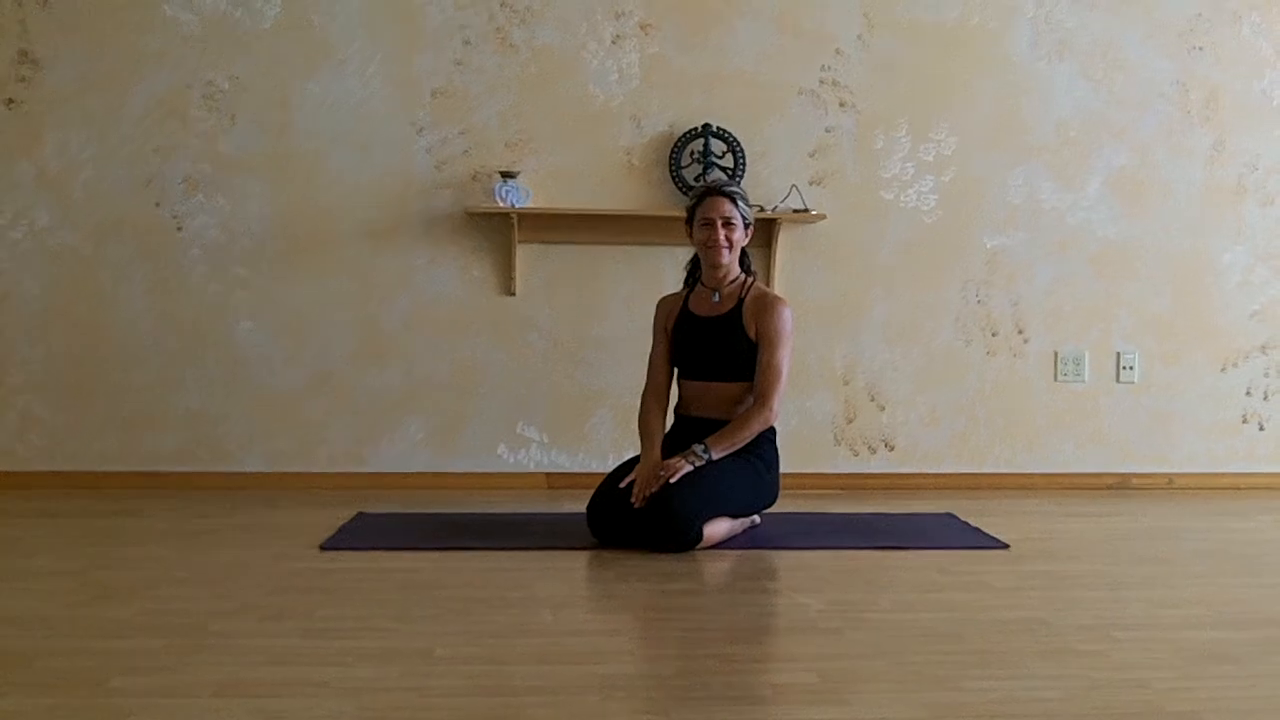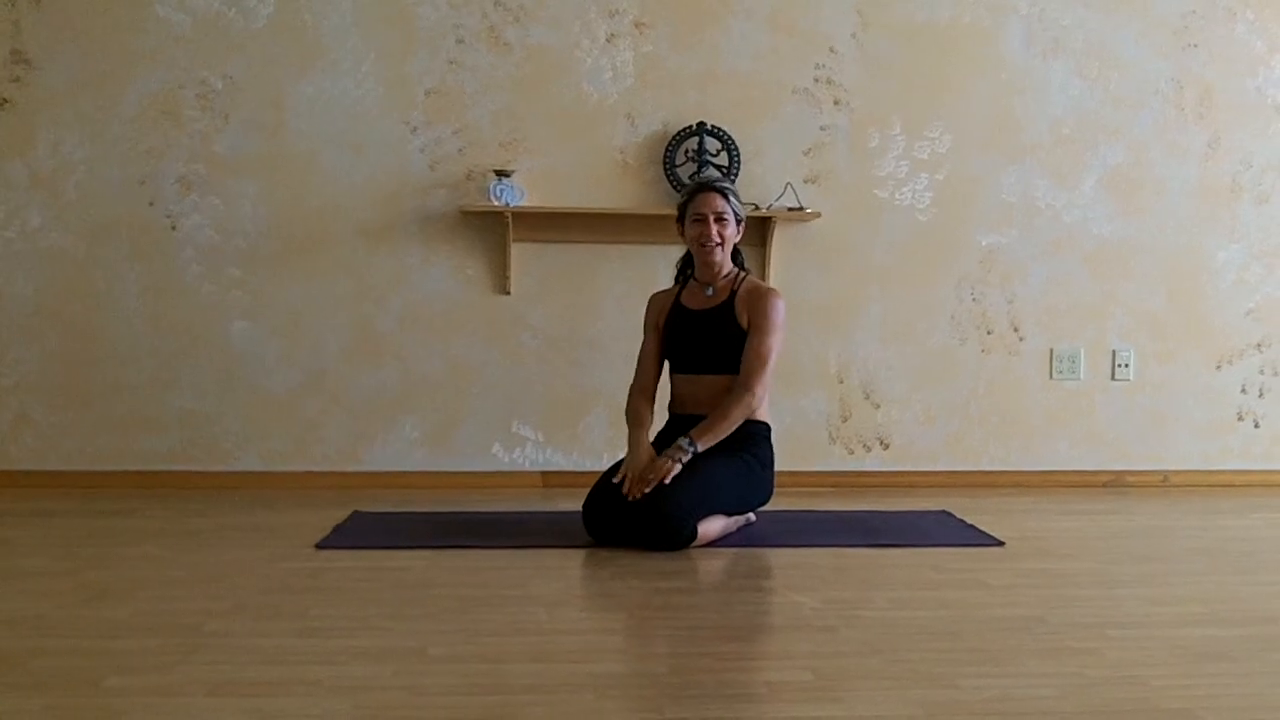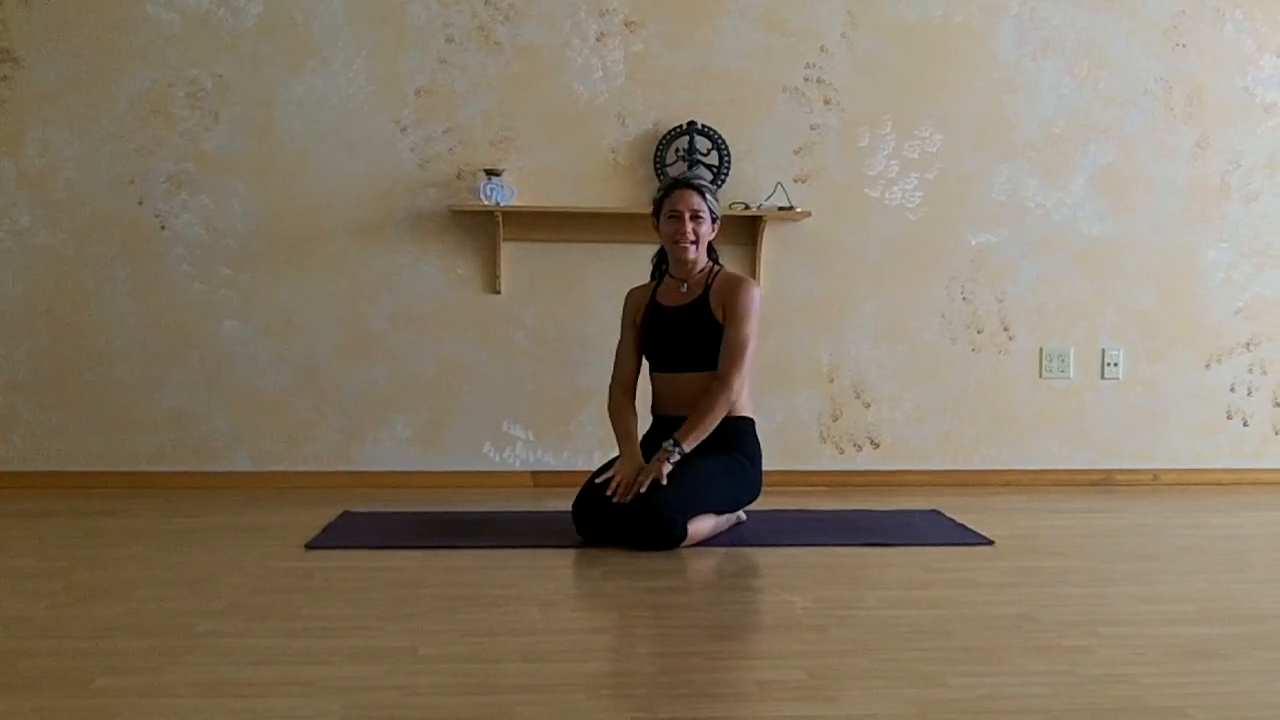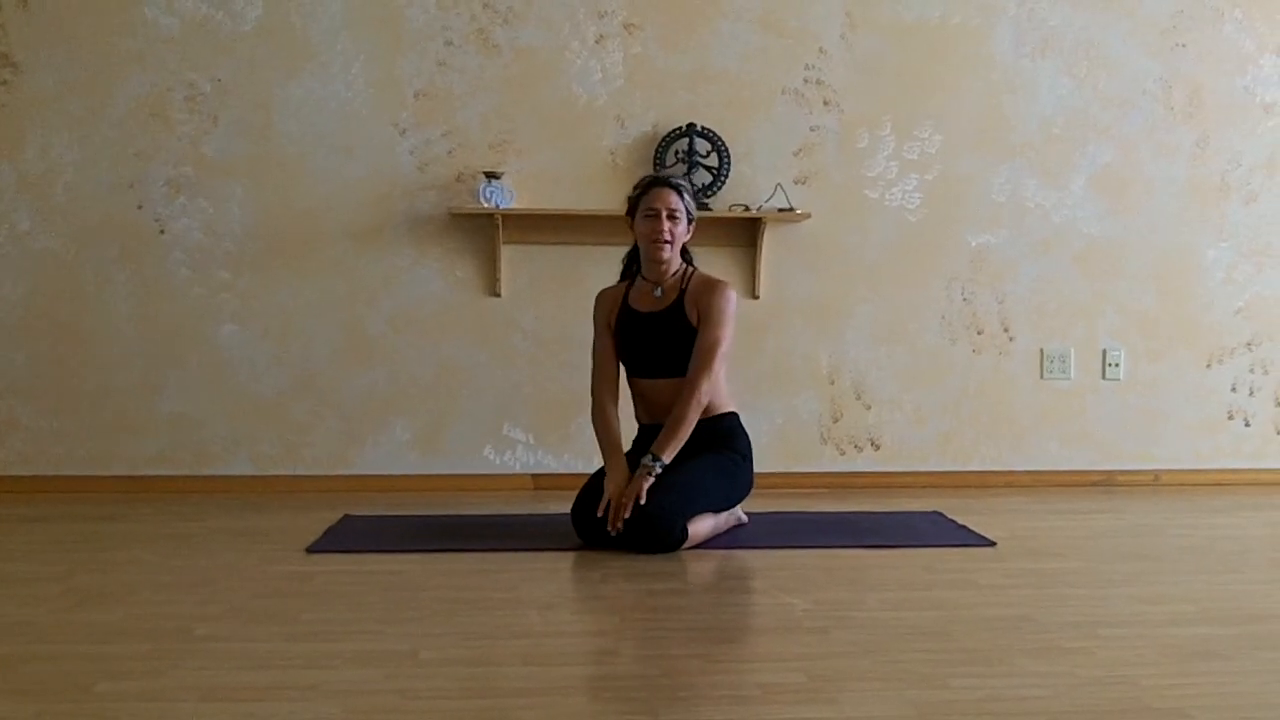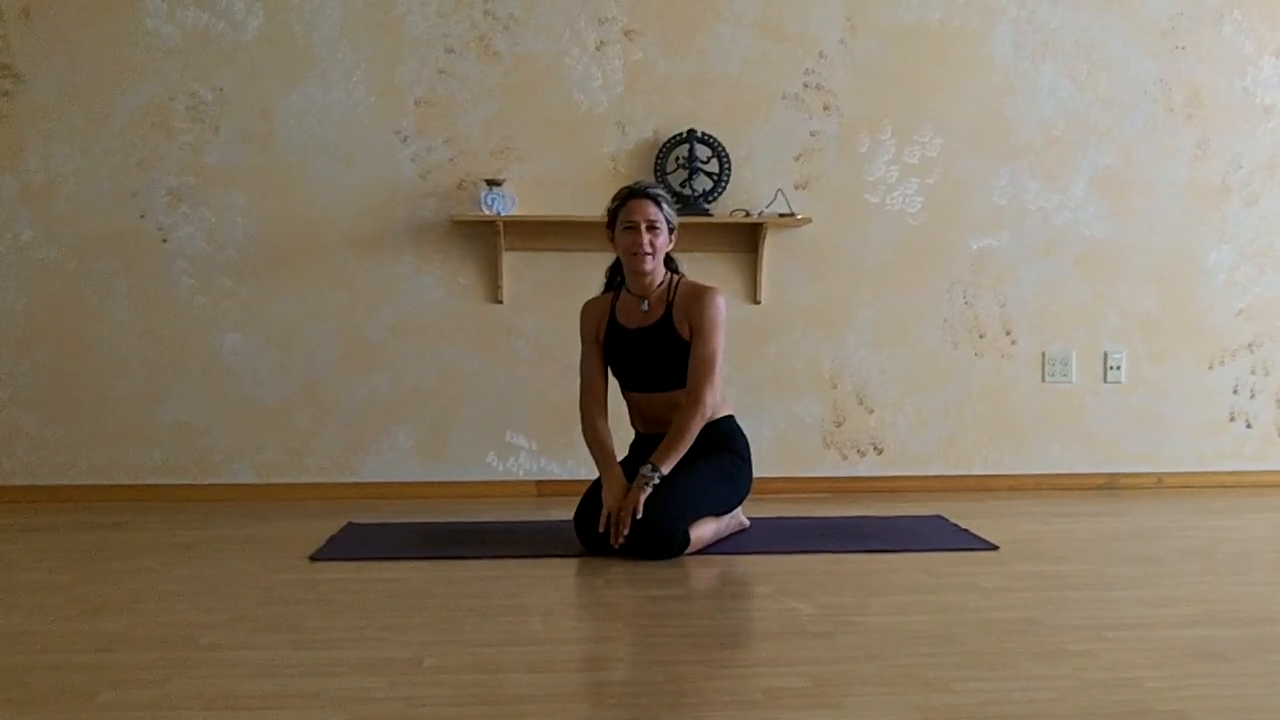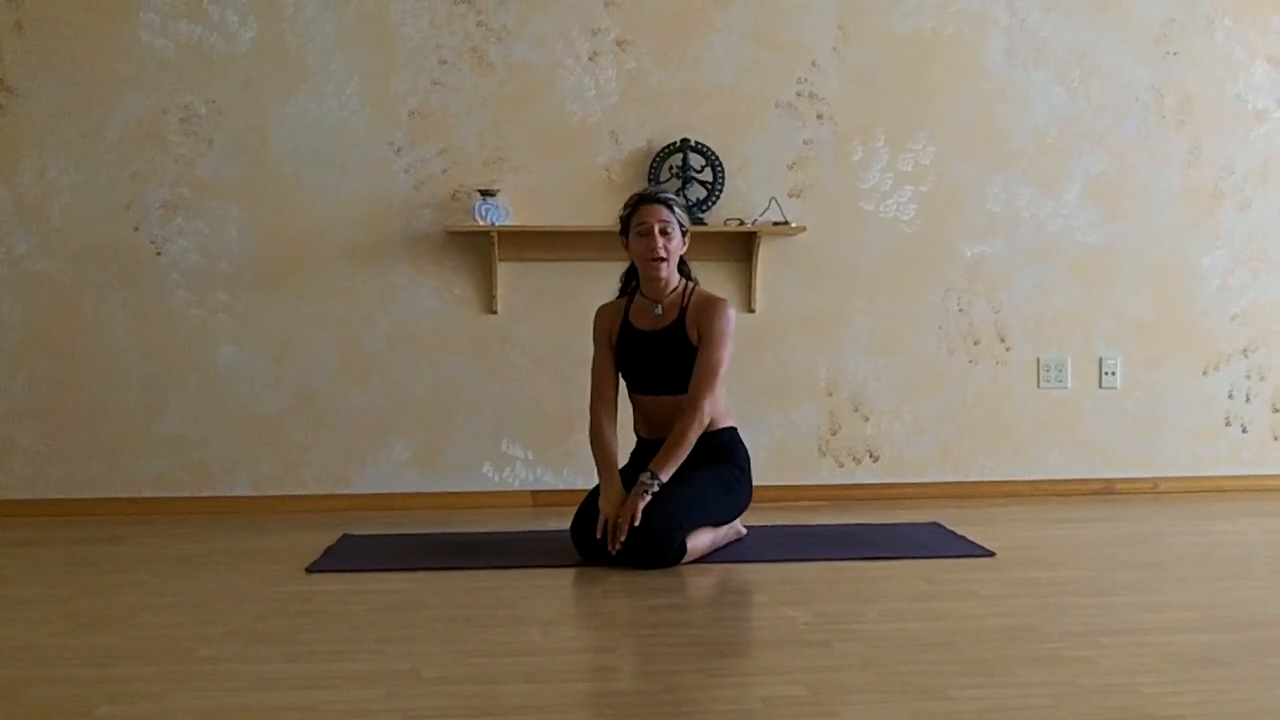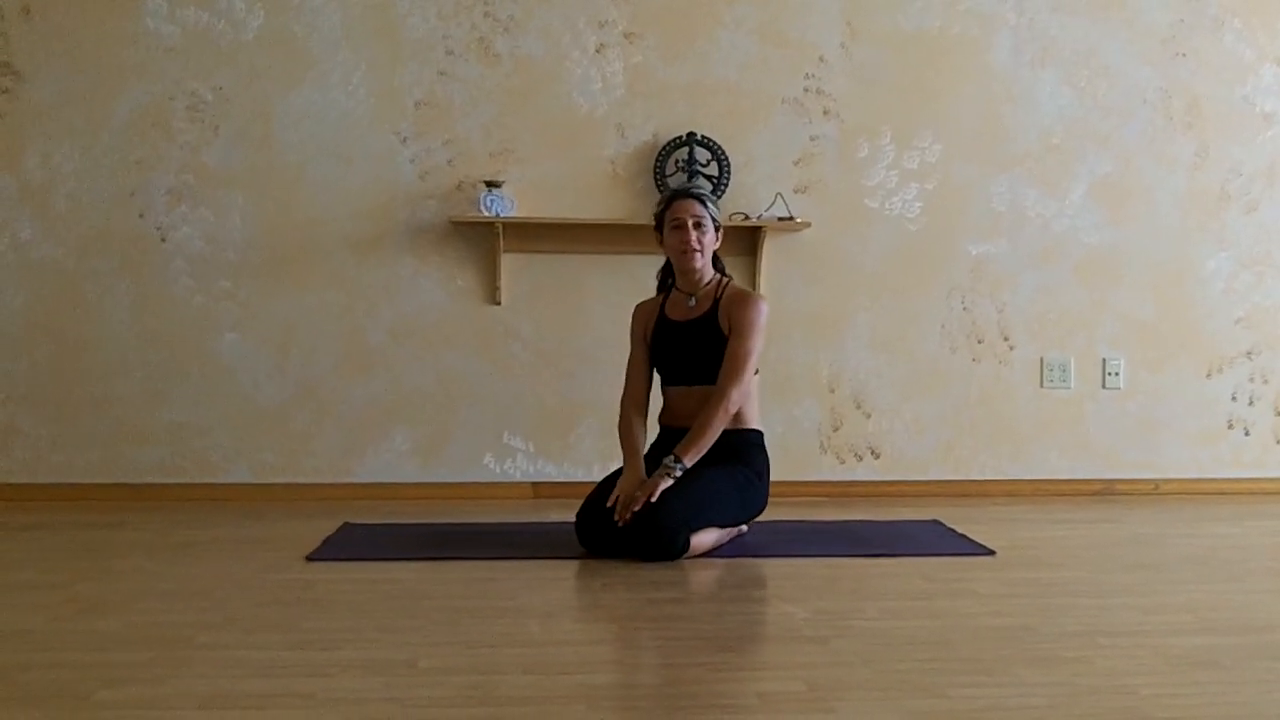
dt=0.7s
person 1, frame 1
left shoulder: (769, 308)
right shoulder: (670, 308)
left elbow: (766, 408)
right elbow: (655, 395)
left wrist: (697, 456)
right wrist: (651, 456)
left hip: (745, 452)
right hip: (680, 440)
left knee: (670, 515)
right knee: (606, 514)
left ankle: (739, 520)
right ankle: (732, 519)
person 1, frame 2
left shoulder: (762, 300)
right shoulder: (662, 304)
left elbow: (750, 395)
right elbow: (643, 387)
left wrist: (684, 450)
right wrist: (639, 446)
left hip: (741, 446)
right hip: (674, 442)
left knee: (663, 516)
right knee: (600, 514)
left ankle: (734, 517)
right ankle: (723, 519)
person 1, frame 3
left shoulder: (737, 290)
right shoulder: (639, 300)
left elbow: (729, 387)
right elbow: (621, 388)
left wrist: (671, 454)
right wrist: (630, 453)
left hip: (728, 444)
right hip: (660, 439)
left knee: (652, 516)
right knee: (590, 514)
left ankle: (724, 514)
right ankle: (715, 513)
person 1, frame 4
left shoulder: (714, 294)
right shoulder: (610, 302)
left elbow: (698, 391)
right elbow: (603, 395)
left wrist: (650, 468)
right wrist: (617, 468)
left hip: (717, 444)
right hip: (651, 442)
left knee: (650, 521)
right knee: (590, 518)
left ankle: (723, 514)
person 1, frame 5
left shoulder: (702, 301)
right shoulder: (596, 313)
left elbow: (701, 404)
right elbow: (592, 409)
left wrist: (649, 479)
right wrist: (613, 478)
left hip: (715, 447)
right hip: (648, 449)
left knee: (652, 527)
right knee: (594, 528)
left ankle: (727, 518)
person 1, frame 6
left shoulder: (713, 311)
right shoulder: (610, 317)
left elbow: (699, 410)
right elbow: (602, 410)
left wrist: (647, 487)
right wrist: (611, 485)
left hip: (716, 457)
right hip: (649, 455)
left knee: (647, 535)
right knee: (590, 535)
left ankle: (723, 527)
person 1, frame 7
left shoulder: (745, 304)
right shoulder: (646, 314)
left elbow: (727, 400)
right elbow: (633, 403)
left wrist: (671, 471)
right wrist: (634, 469)
left hip: (736, 457)
right hip: (668, 449)
left knee: (654, 526)
right knee: (594, 526)
left ankle: (727, 525)
right ankle: (716, 525)
